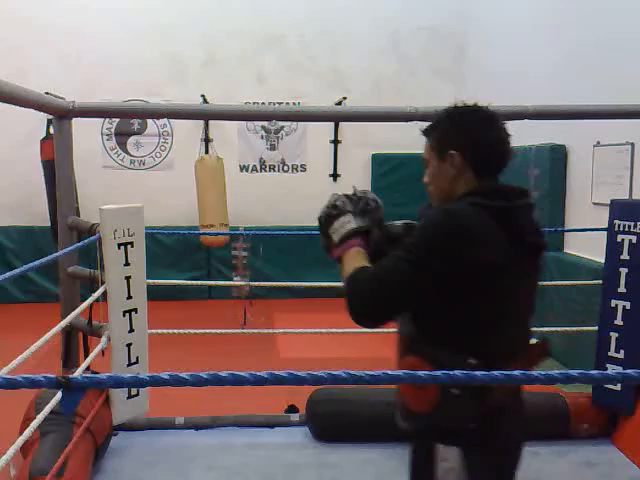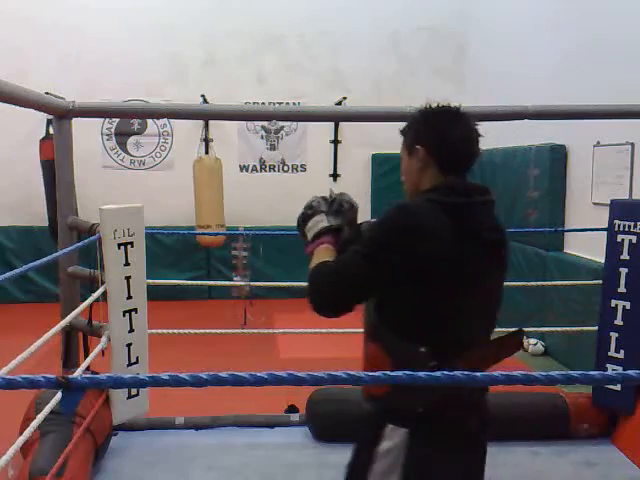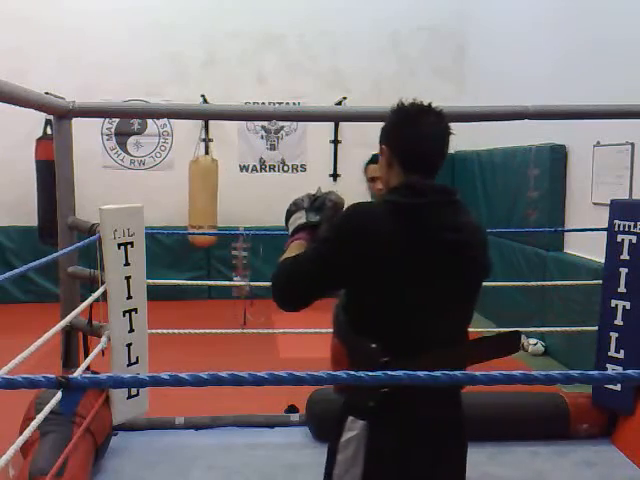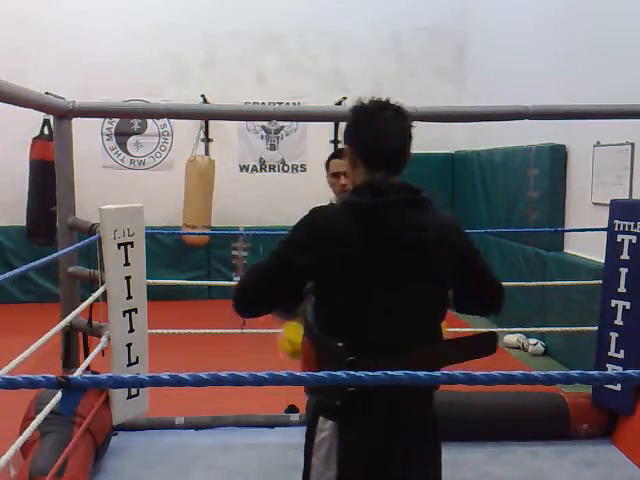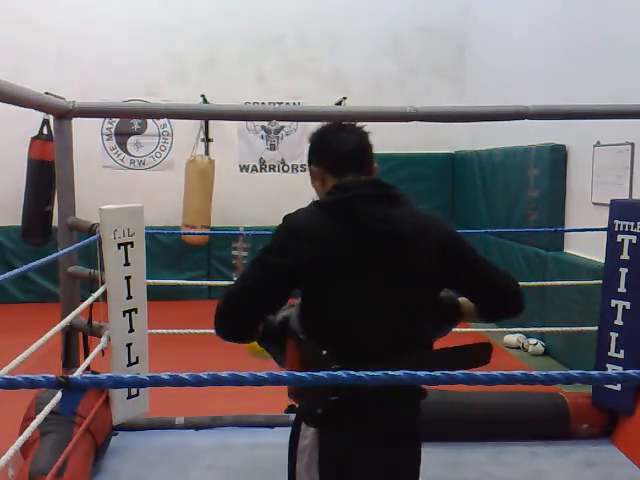
dt=0.3s
person 1, frame 1
left shoulder: (454, 226)
right shoulder: (512, 226)
left elbow: (369, 305)
left wrist: (349, 241)
right wrist: (378, 236)
left hip: (457, 428)
right hip: (495, 418)
person 1, frame 2
left shoulder: (410, 220)
right shoulder: (484, 226)
left elbow: (329, 297)
left wrist: (321, 237)
right wrist: (355, 238)
left hip: (414, 416)
right hip: (465, 411)
person 1, frame 3
left shoulder: (364, 223)
right shoulder: (469, 232)
left elbow: (289, 292)
left wrist: (301, 231)
left hip: (380, 413)
right hip: (444, 408)
person 1, frame 4
left shoulder: (327, 225)
right shoulder: (444, 230)
left elbow: (248, 299)
right elbow: (489, 300)
left wrist: (294, 261)
left hip: (349, 413)
right hip: (416, 408)
person 1, frame 5
left shoulder: (304, 229)
right shoulder: (430, 230)
left elbow: (231, 321)
right elbow: (507, 298)
left hip: (336, 419)
right hip: (402, 414)
